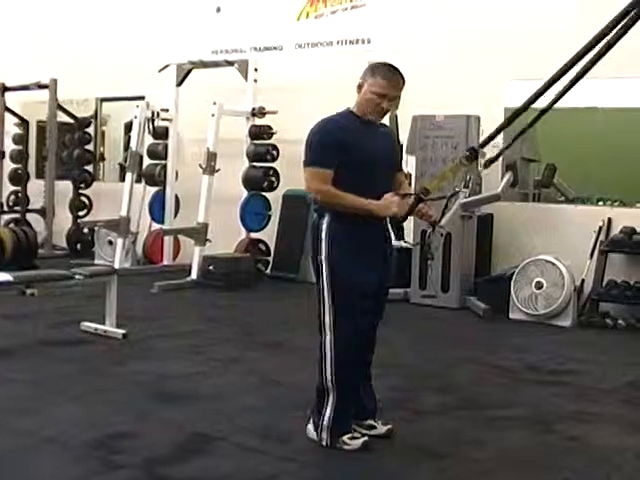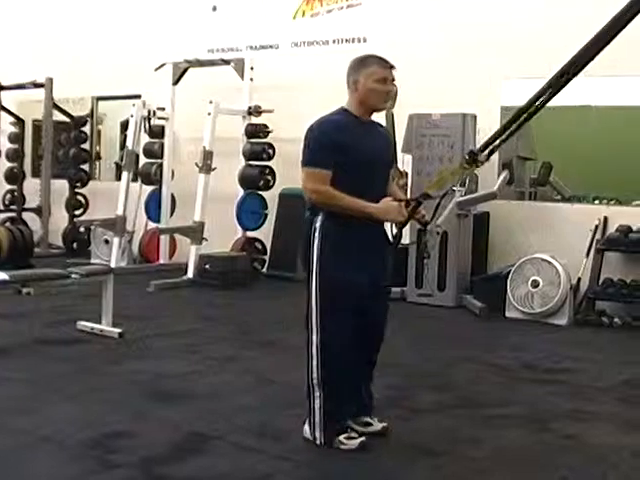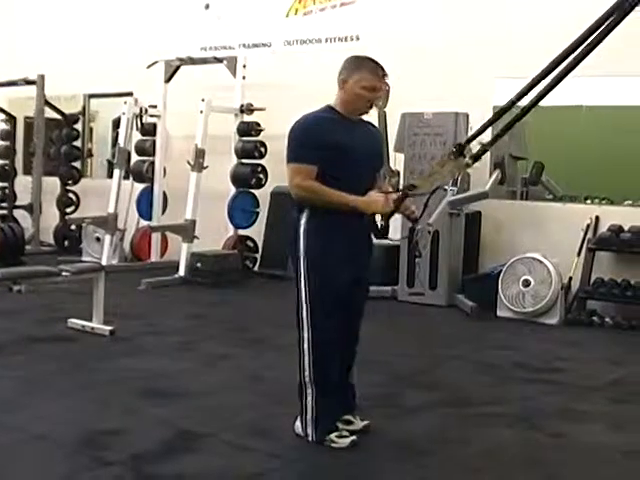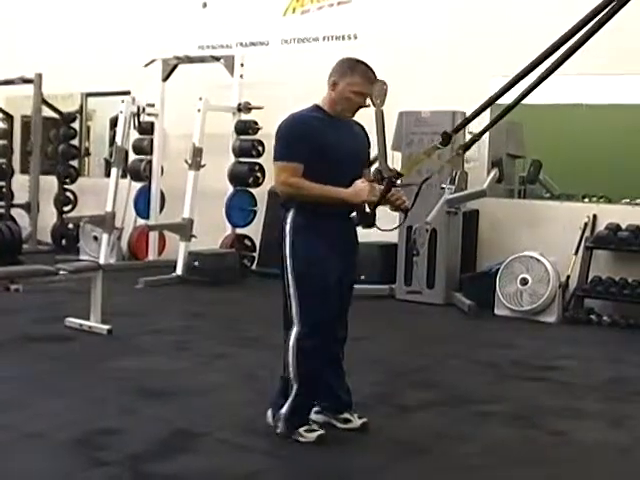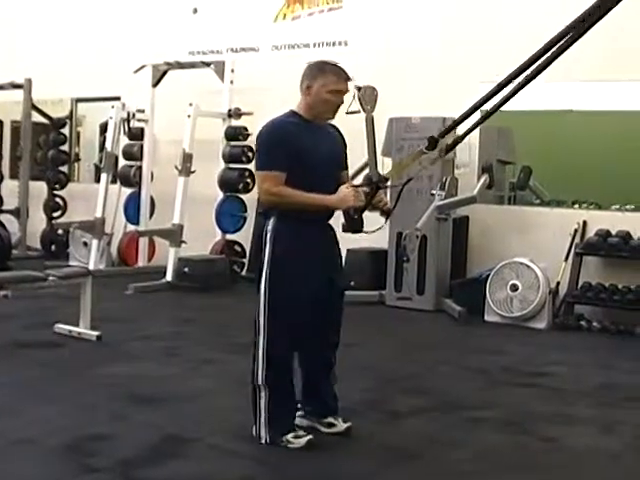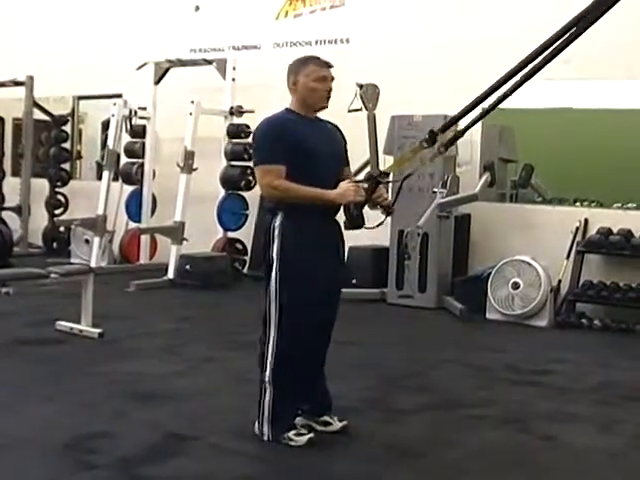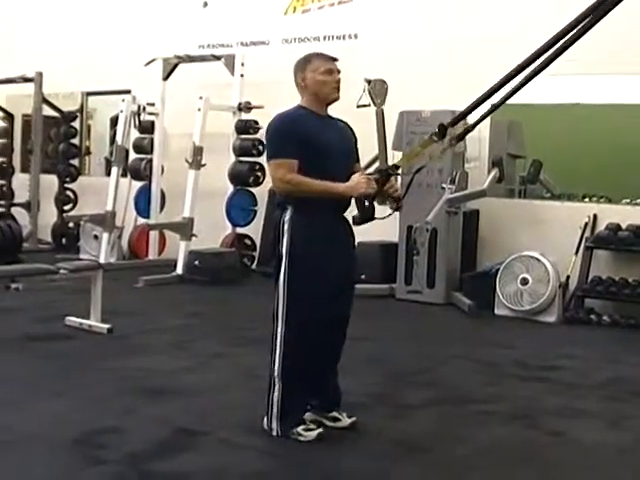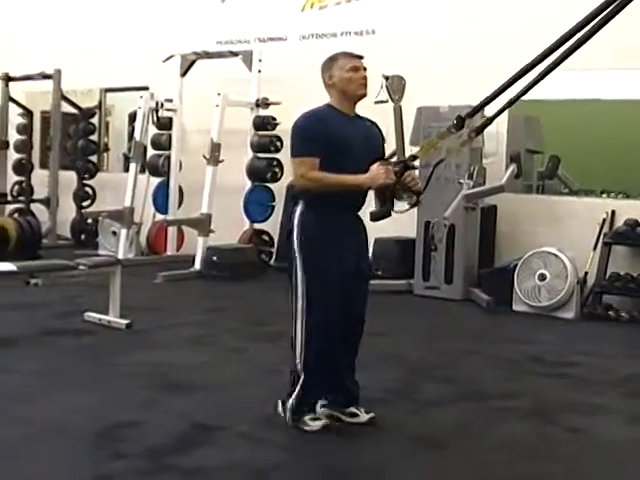
dt=0.3s
person 1, frame 1
left shoulder: (388, 136)
right shoulder: (330, 131)
left elbow: (397, 182)
right elbow: (318, 188)
left wrist: (413, 204)
right wrist: (377, 207)
left hip: (375, 240)
right hip: (340, 239)
left knee: (365, 331)
right knee: (341, 332)
left ankle: (361, 411)
right ankle: (329, 423)
person 1, frame 2
left shoulder: (382, 135)
right shoulder: (328, 130)
right elbow: (315, 190)
left wrist: (403, 205)
right wrist: (374, 209)
left hip: (371, 241)
right hip: (333, 240)
left knee: (370, 329)
right knee: (331, 334)
left ankle: (357, 408)
right ankle: (324, 422)
person 1, frame 3
left shoulder: (372, 134)
right shoulder: (312, 127)
right elbow: (299, 185)
left wrist: (395, 202)
right wrist: (360, 202)
left hip: (357, 237)
right hip: (319, 237)
left knee: (347, 328)
right knee: (321, 330)
left ankle: (340, 406)
right ankle: (316, 420)
person 1, frame 4
left shoulder: (357, 133)
right shoulder: (299, 126)
left elbow: (362, 181)
right elbow: (285, 183)
left wrist: (386, 195)
right wrist: (346, 193)
left hip: (343, 233)
right hip: (306, 233)
left knee: (334, 325)
right knee: (309, 323)
left ankle: (333, 403)
right ankle: (289, 412)
person 1, frame 5
left shoulder: (333, 136)
right shoulder: (278, 132)
right elbow: (269, 192)
left wrist: (366, 197)
right wrist: (331, 200)
left hip: (323, 238)
right hip: (287, 240)
left knee: (325, 329)
right knee: (280, 334)
left ankle: (318, 409)
right ankle: (274, 422)
person 1, frame 6
left shoulder: (332, 132)
right shoulder: (275, 129)
left elbow: (343, 180)
right elbow: (271, 186)
left wrist: (366, 192)
right wrist: (332, 194)
left hip: (328, 234)
right hip: (293, 235)
left knee: (318, 327)
right knee: (286, 329)
left ankle: (314, 407)
right ankle: (275, 420)
person 1, frame 7
left shoulder: (343, 130)
right shoulder: (287, 124)
left elbow: (354, 178)
right elbow: (282, 180)
left wrist: (378, 187)
right wrist: (344, 188)
left hip: (338, 230)
right hip: (303, 230)
left knee: (333, 322)
right knee: (297, 325)
left ankle: (323, 403)
right ankle: (284, 415)
person 1, frame 8
left shoulder: (370, 130)
right shoulder: (313, 123)
left elbow: (377, 178)
right elbow: (303, 177)
left wrist: (400, 182)
right wrist: (363, 179)
left hip: (351, 227)
right hip: (316, 226)
left knee: (350, 318)
right knee: (317, 319)
left ankle: (339, 398)
right ankle: (298, 403)
